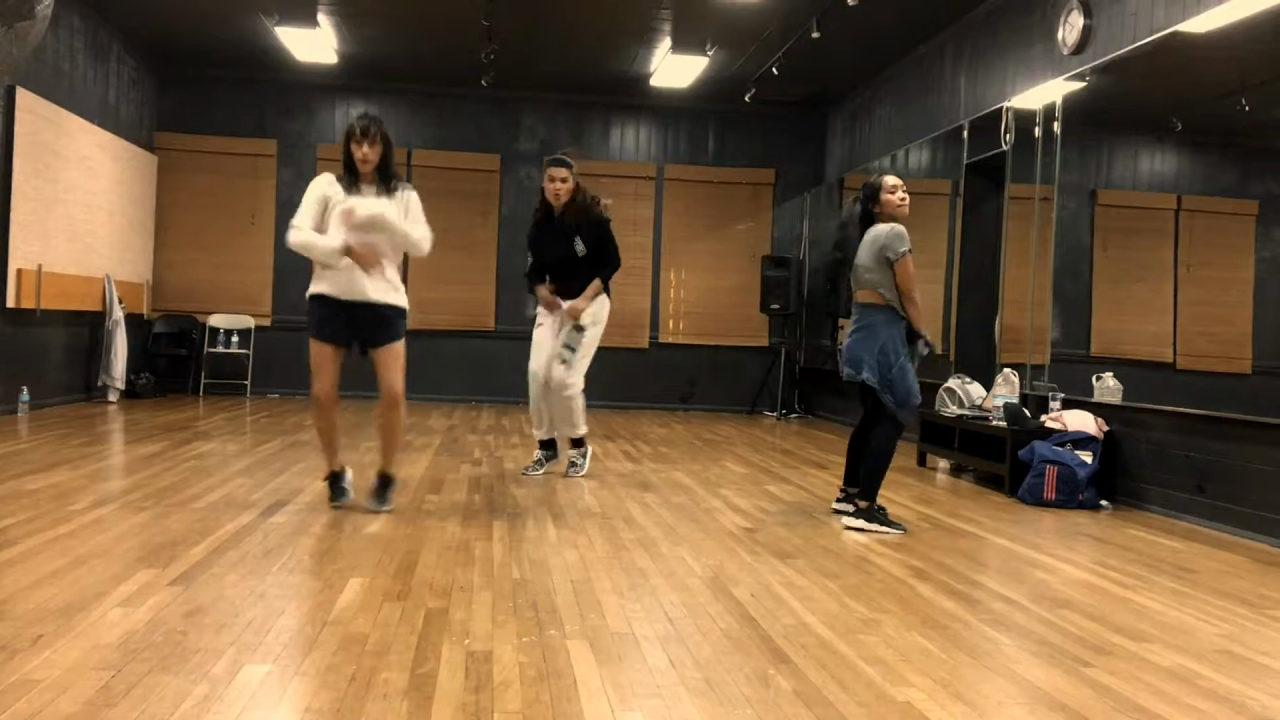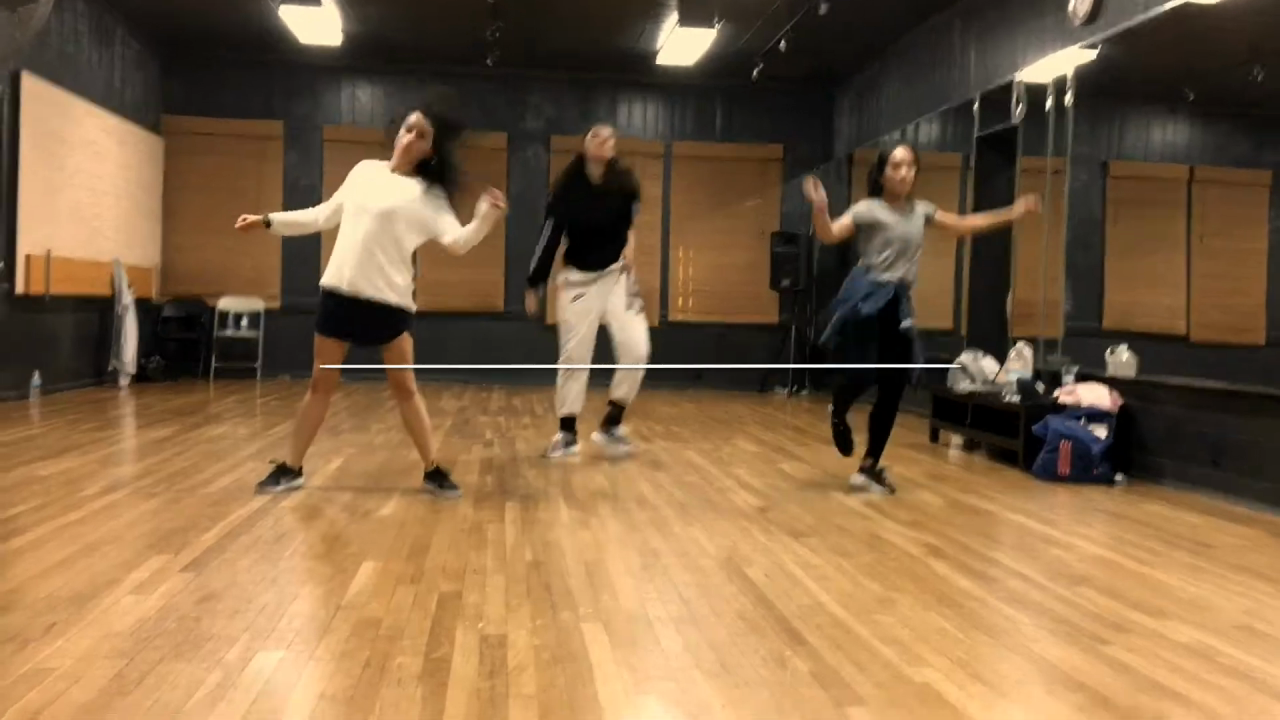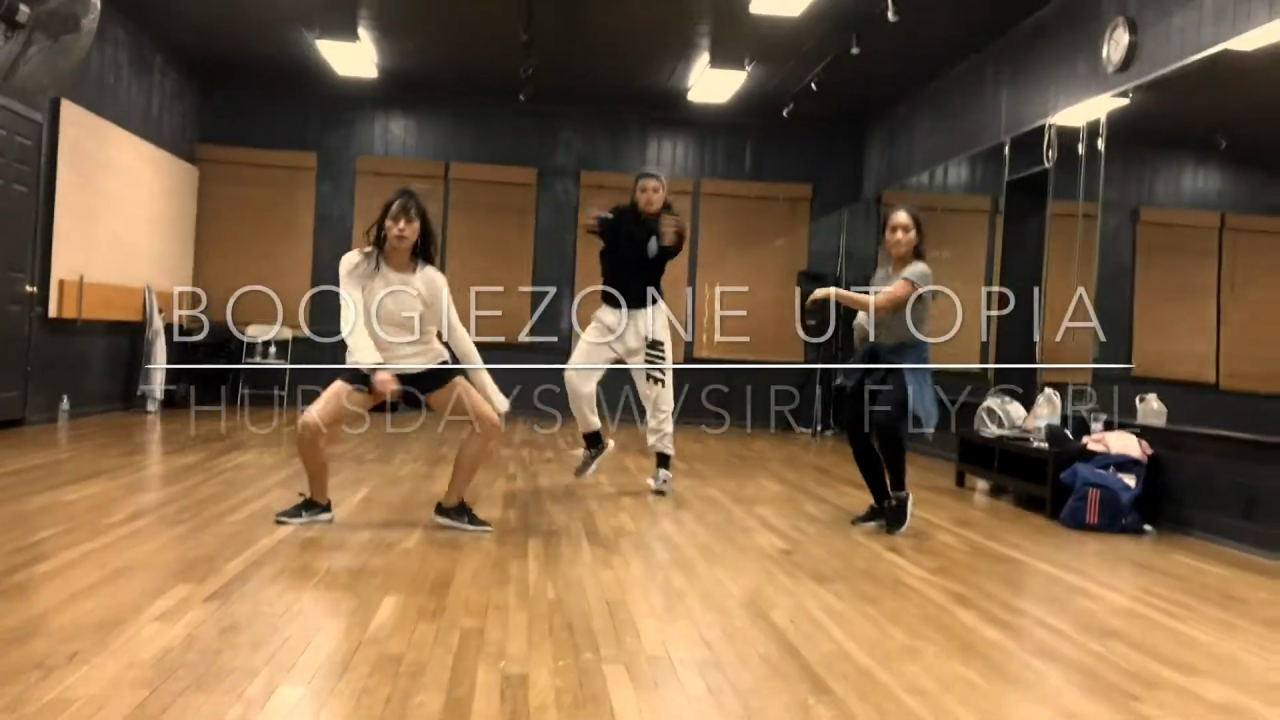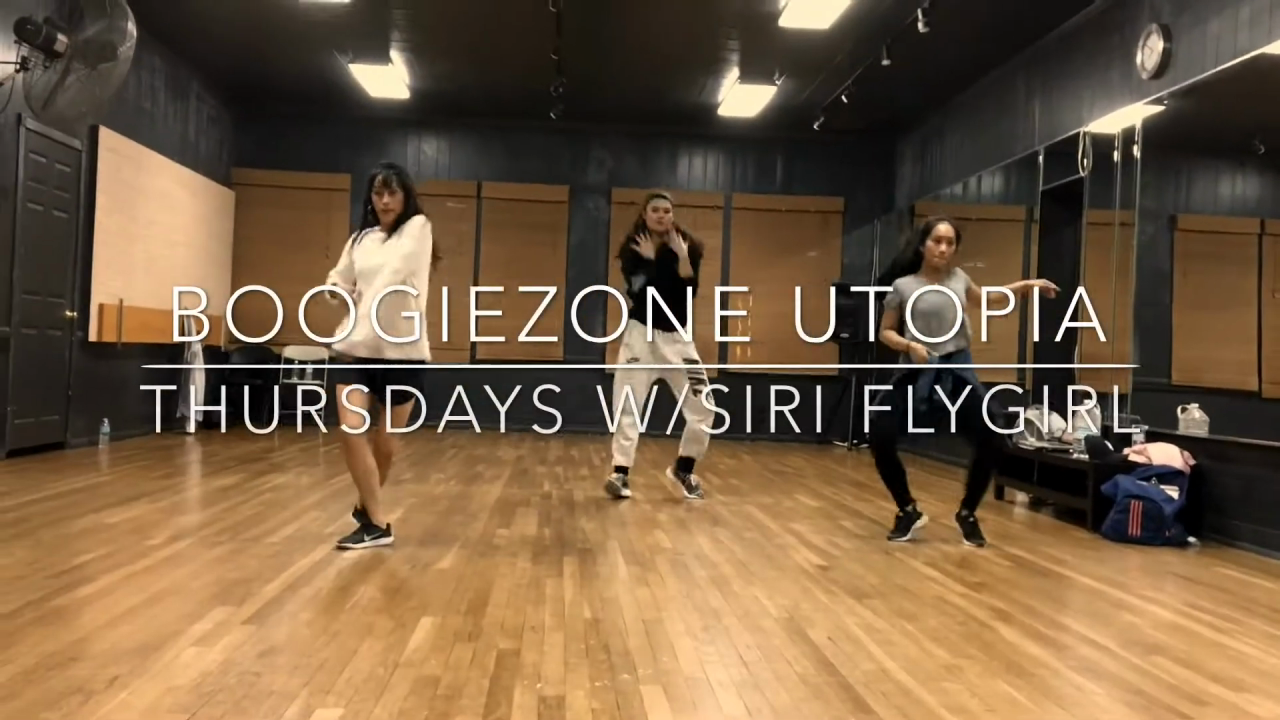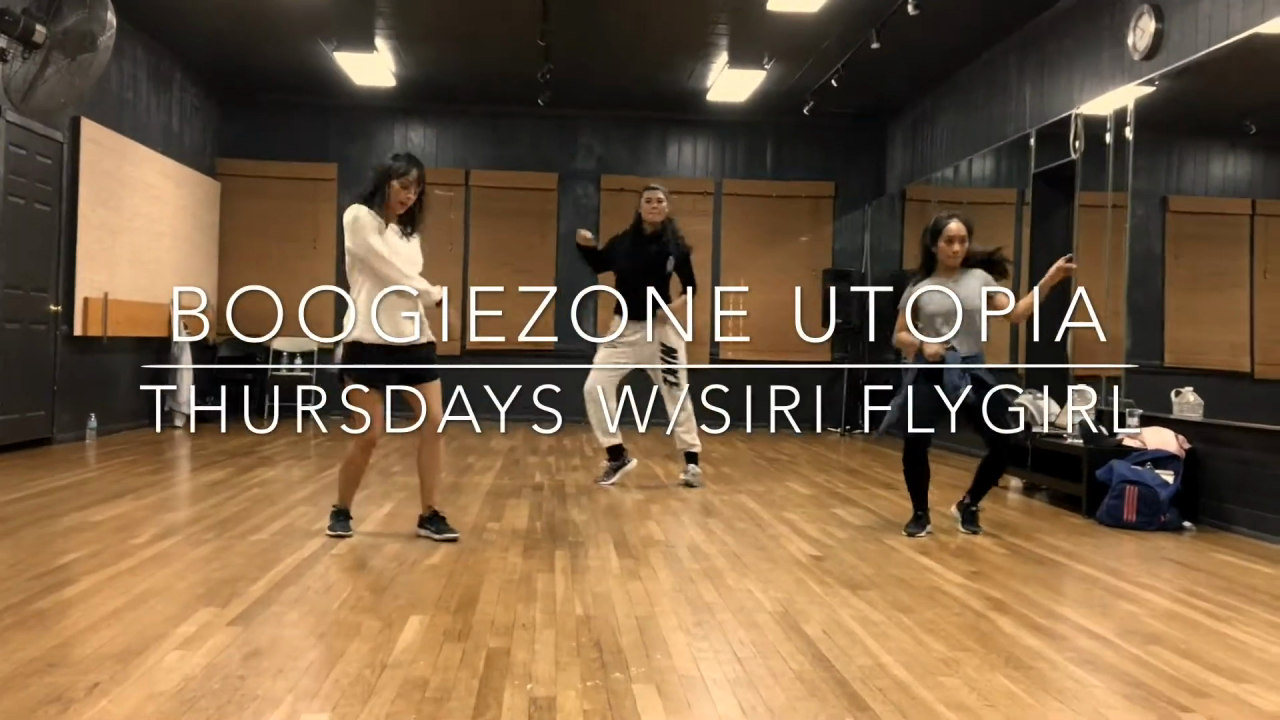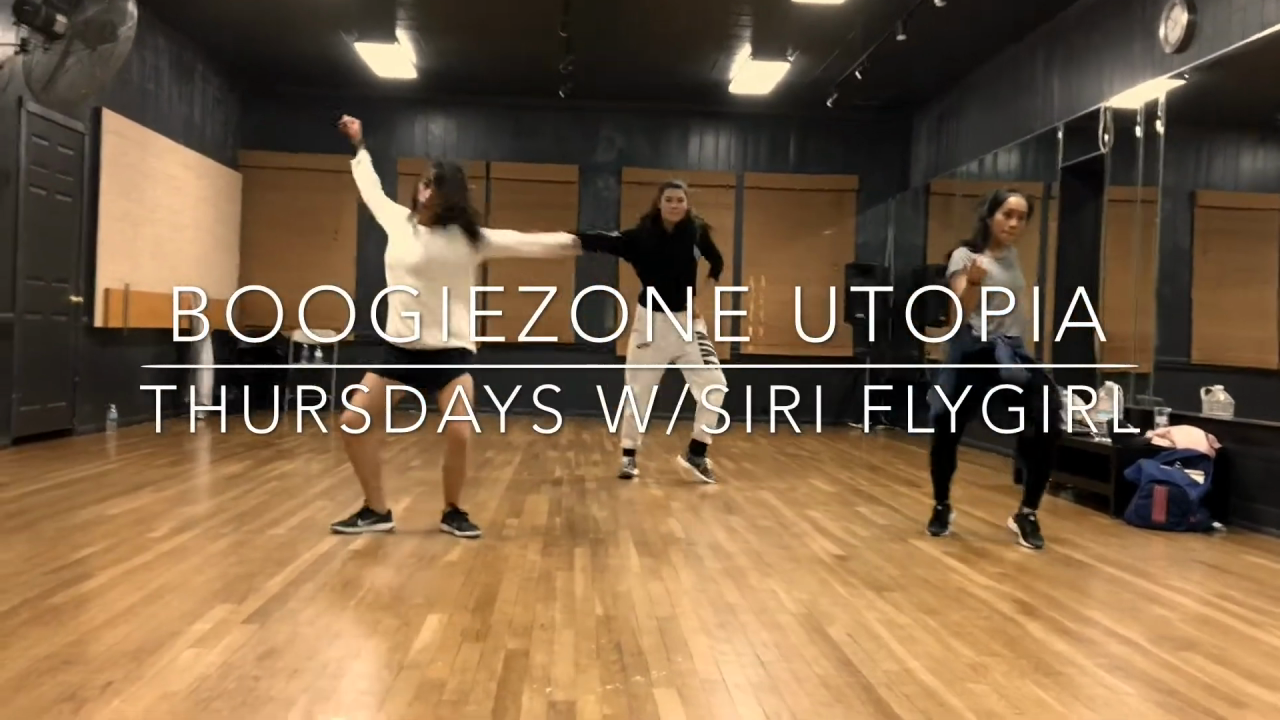
dt=0.7s
person 1, frame 1
left shoulder: (402, 195)
right shoulder: (326, 185)
left elbow: (422, 245)
right elbow: (296, 237)
left wrist: (374, 216)
right wrist: (344, 248)
left hip: (384, 303)
right hip: (331, 300)
left knee: (392, 394)
right knee: (322, 395)
left ankle: (386, 477)
right ankle: (337, 473)
person 1, frame 2
left shoulder: (427, 195)
right shoulder: (364, 171)
left elbow: (455, 240)
right elbow: (326, 216)
left wrist: (485, 216)
right wrist: (268, 222)
left hip: (387, 300)
right hip: (338, 292)
left knee: (405, 389)
right knee: (321, 384)
left ankle: (433, 472)
right ankle: (290, 469)
person 1, frame 3
left shoulder: (431, 279)
right shoulder: (356, 264)
left elbow: (458, 336)
right elbow: (354, 322)
left wrist: (493, 394)
right wrist: (375, 370)
left hip: (426, 365)
right hip: (373, 366)
left knee: (489, 419)
right knee: (310, 425)
left ankle: (452, 505)
right ankle: (319, 502)
person 1, frame 4
left shoulder: (417, 227)
right shoulder: (359, 240)
left elbow: (395, 282)
right elbow: (338, 285)
left wrist: (358, 330)
right wrist: (346, 292)
left hip: (404, 353)
right hip: (356, 351)
left knee: (385, 443)
right knee: (352, 431)
left ankle: (366, 509)
right ankle: (377, 523)
person 1, frame 5
left shoulder: (410, 232)
right shoulder: (358, 217)
right elbow: (391, 271)
right wrist: (437, 298)
left hip: (415, 341)
right hip: (369, 341)
left knee: (434, 425)
right knee: (369, 435)
left ankle: (429, 514)
right ankle: (341, 510)
person 1, frame 6
left shoulder: (463, 236)
right shoulder: (399, 221)
left elbow: (515, 241)
right elbow: (371, 190)
left wrist: (564, 241)
right wrist: (359, 147)
left hip: (448, 348)
right hip: (398, 347)
left knee: (458, 433)
right knee: (353, 422)
left ankle: (452, 513)
right ankle: (374, 510)
person 2, frame 1
left shoulder: (871, 236)
right shoulder: (894, 233)
right elbow: (909, 294)
left wrist: (910, 333)
right wrist: (920, 334)
left hip: (868, 330)
right hip: (881, 332)
left knee: (872, 419)
right knee: (892, 420)
left ankle: (849, 493)
right ankle: (864, 508)
person 2, frame 2
left shoulder: (920, 210)
right shoulder: (870, 209)
left elbow: (963, 225)
right elbow: (830, 235)
left wrist: (1010, 214)
right wrist: (820, 207)
left hip: (896, 302)
right hip: (867, 296)
left knee: (892, 387)
right knee: (861, 373)
left ankle: (870, 466)
right ankle: (839, 411)
person 2, frame 3
left shoulder: (919, 272)
right shoulder: (883, 271)
left elbow: (879, 306)
left wrist: (834, 293)
right wrist: (860, 324)
left hip: (904, 362)
right hip: (873, 359)
left knee: (887, 425)
right knee: (855, 429)
left ankle: (899, 496)
right ankle: (882, 503)
person 2, frame 4
left shoulder: (957, 277)
right shoulder: (903, 286)
left elbow: (982, 300)
right elbow: (886, 331)
left wrist: (1025, 286)
right wrist: (910, 346)
left hip: (958, 372)
right hip: (918, 374)
left knee: (989, 442)
right knee: (880, 440)
left ankle: (967, 515)
right ankle: (908, 512)
person 2, frame 5
left shoulder: (980, 278)
right shoulder: (919, 288)
left elbow: (1014, 313)
right elbow: (899, 336)
left wrist: (1048, 281)
right wrist: (922, 344)
left hip: (971, 372)
right hip: (931, 373)
left knee: (1003, 444)
right knee: (914, 441)
left ankle: (968, 505)
right ankle: (921, 513)
person 2, frame 6
left shoulder: (1010, 254)
right shoulder: (964, 256)
right elbow: (963, 306)
left wrist: (1023, 325)
right wrist: (973, 280)
left hip: (1013, 356)
right hip: (973, 354)
left knee: (1045, 434)
right knee: (945, 435)
left ankle: (1026, 515)
right ankle: (942, 508)
person 3, frame 1
left shoulder: (591, 218)
right shoulder: (541, 223)
left elbow: (612, 262)
right elbow: (534, 267)
left wrist: (584, 300)
right wrist: (539, 289)
left hip: (590, 304)
right hip: (553, 306)
left knee: (565, 379)
right knee: (537, 374)
left ankle: (579, 447)
right ankle: (546, 448)
person 3, frame 2
left shoulder: (625, 184)
right shoulder: (568, 188)
right elbow: (551, 236)
left wrist: (630, 247)
right wrist: (535, 285)
left hip: (616, 275)
right hip: (577, 278)
left knee: (636, 346)
right knee: (574, 356)
left ankle: (611, 424)
right ankle: (567, 433)
person 3, frame 3
left shoulder: (671, 229)
right shoulder: (619, 220)
left elbow: (665, 253)
right elbow: (601, 226)
left wrist: (667, 239)
right wrist: (593, 222)
left hip: (648, 315)
right hip: (609, 313)
left knee: (658, 393)
right knee: (575, 375)
left ankle: (662, 468)
right ankle: (594, 442)
person 3, frame 4
left shoulder: (688, 247)
right shoulder: (634, 249)
left elbow: (692, 289)
right elbow: (632, 291)
left wrist: (682, 259)
right wrist: (647, 258)
left hip: (677, 336)
right hip: (641, 334)
left knee: (702, 405)
right knee: (628, 405)
left ankle: (684, 469)
right ankle: (621, 475)
person 3, frame 5
left shoulder: (674, 245)
right shoulder: (624, 241)
left elbow: (690, 283)
right elbow: (598, 263)
left wrist: (681, 302)
right wrist: (586, 246)
left hip: (659, 327)
right hip: (623, 327)
left knee: (676, 395)
right knee: (595, 389)
left ankle: (691, 462)
right ankle: (617, 456)
person 3, frame 6
left shoulder: (697, 233)
right shoulder: (643, 235)
left elbow: (717, 266)
right elbow: (609, 243)
right wrist: (575, 238)
left hip: (688, 321)
right hip: (651, 319)
left knee: (713, 386)
right knee: (638, 390)
left ankle: (696, 452)
right ankle: (629, 456)
